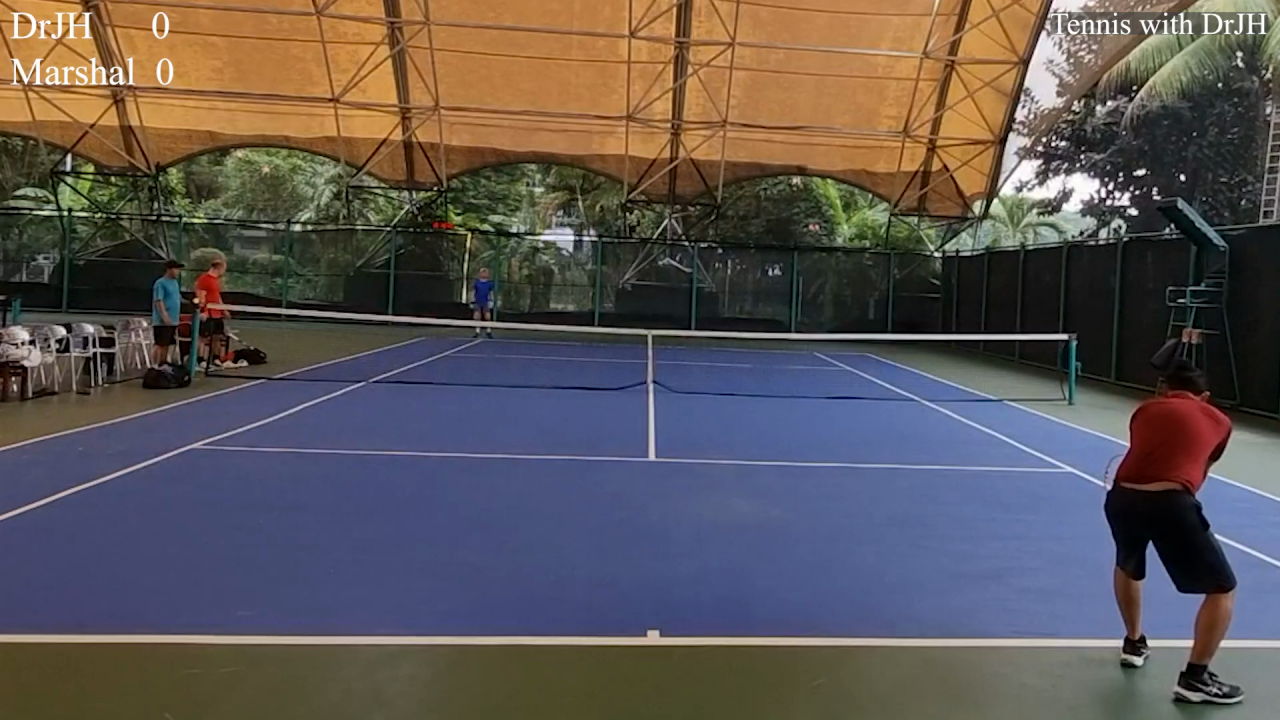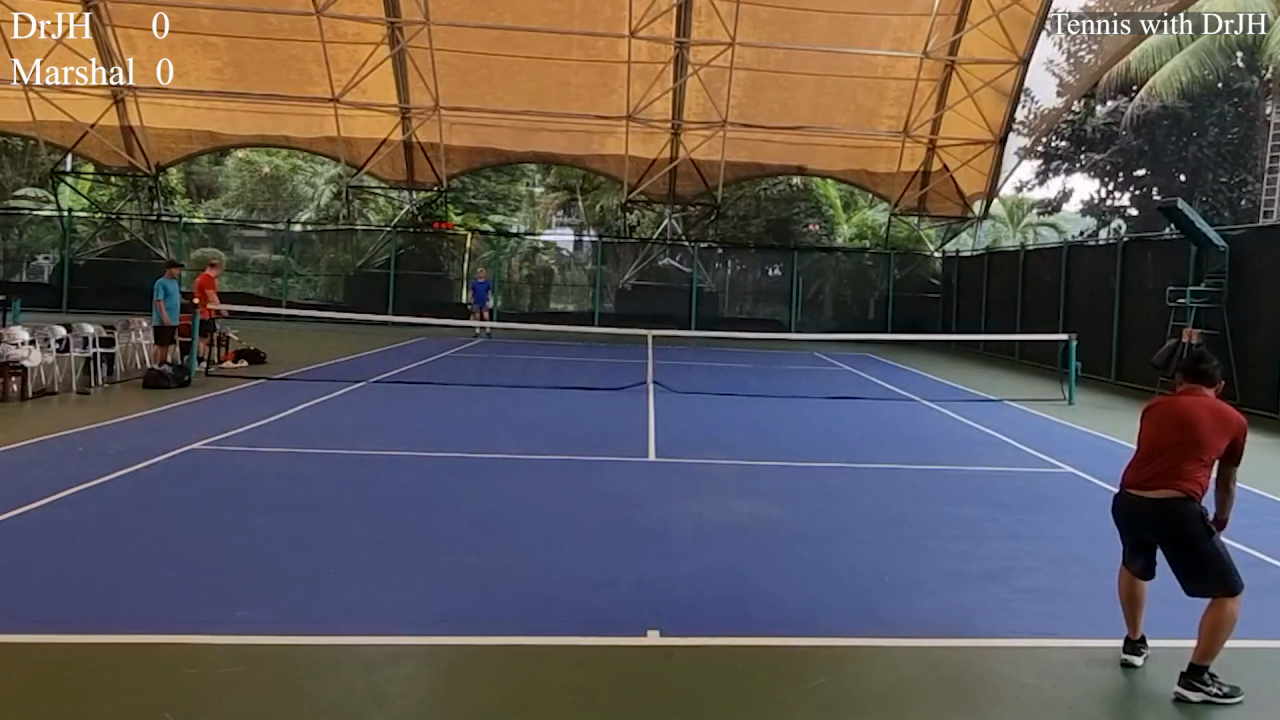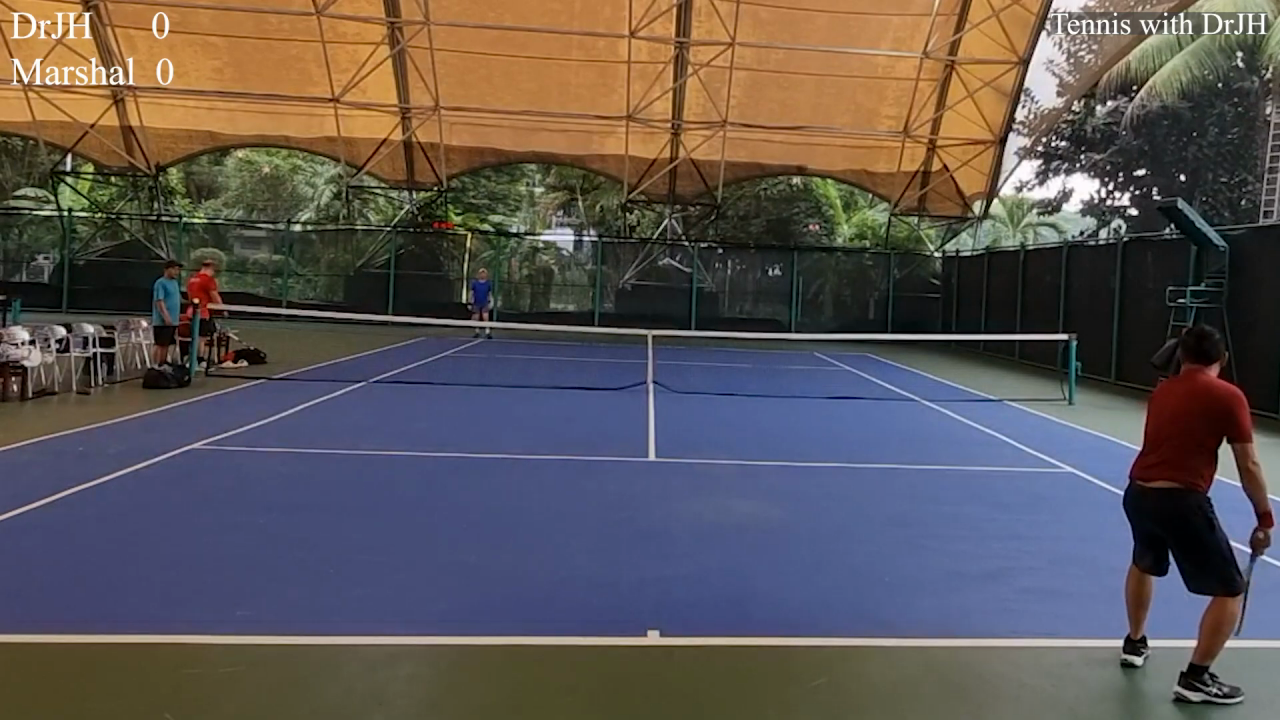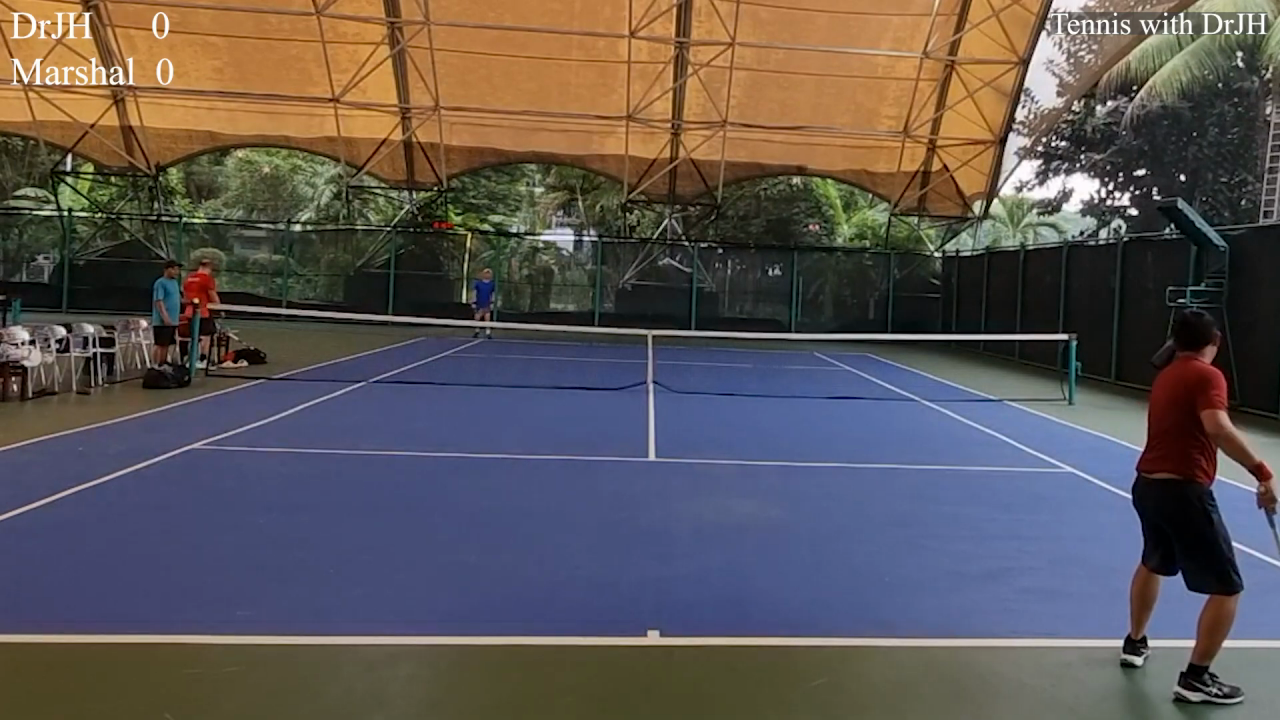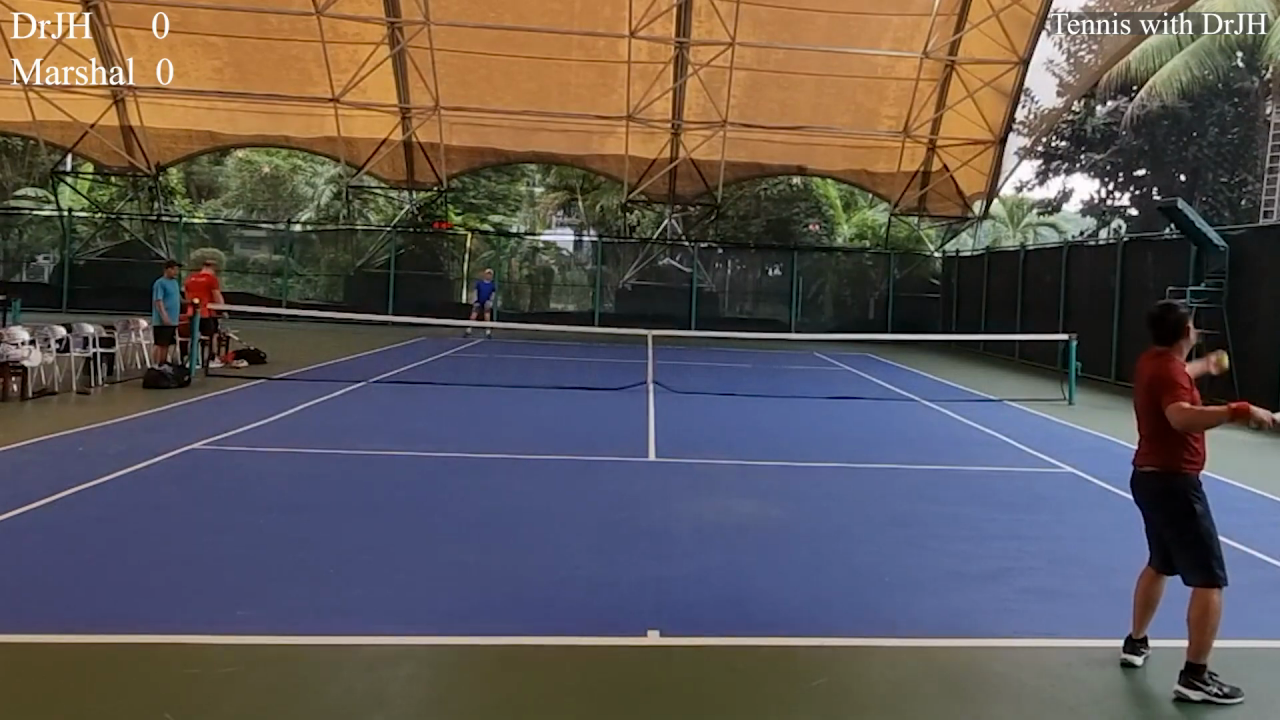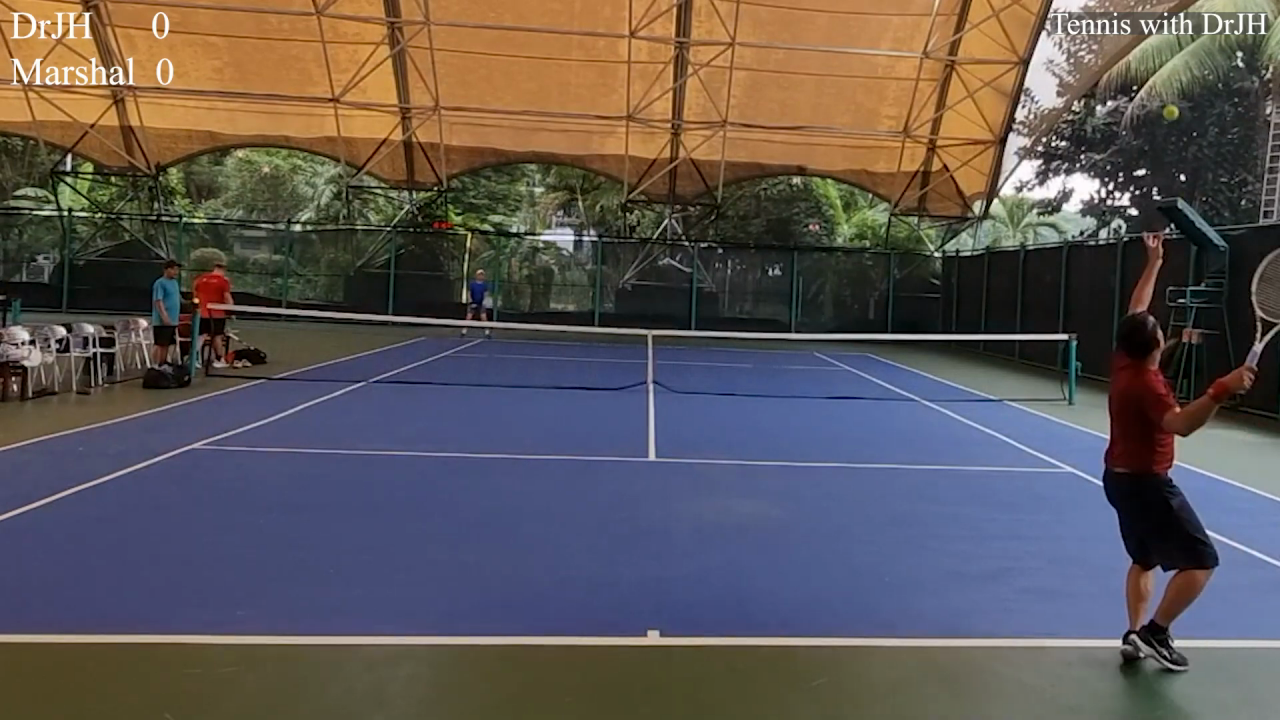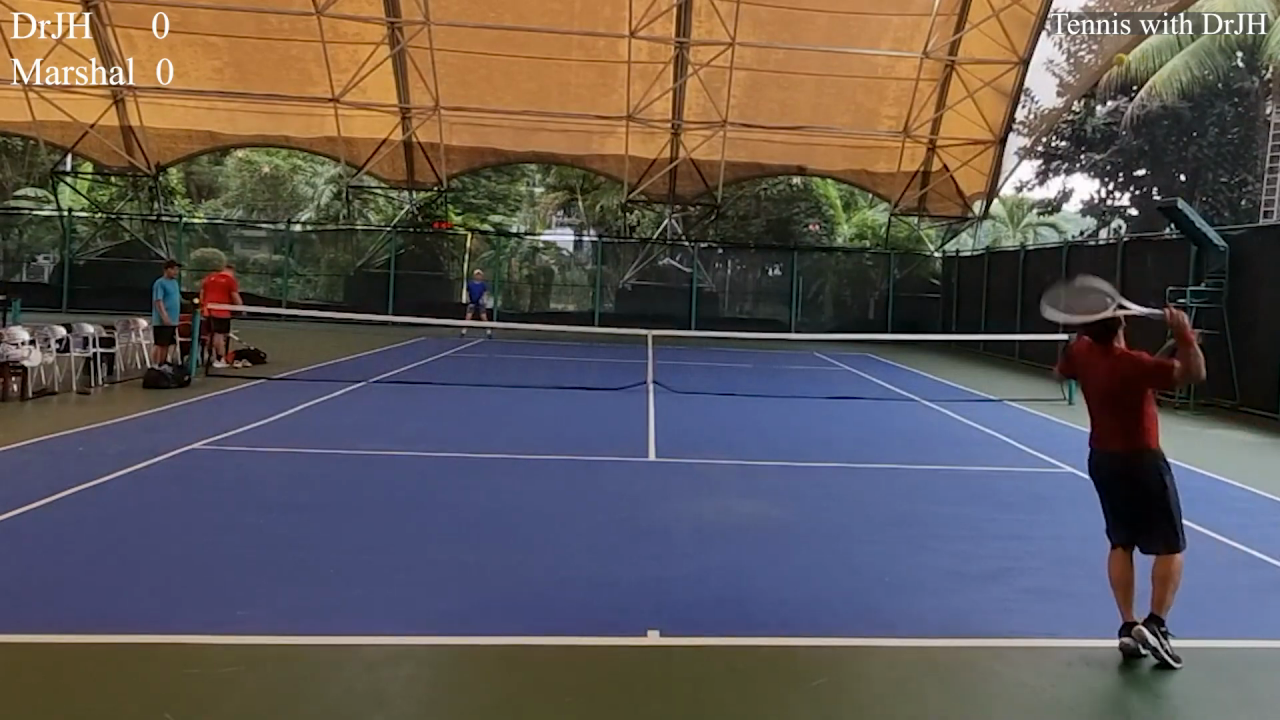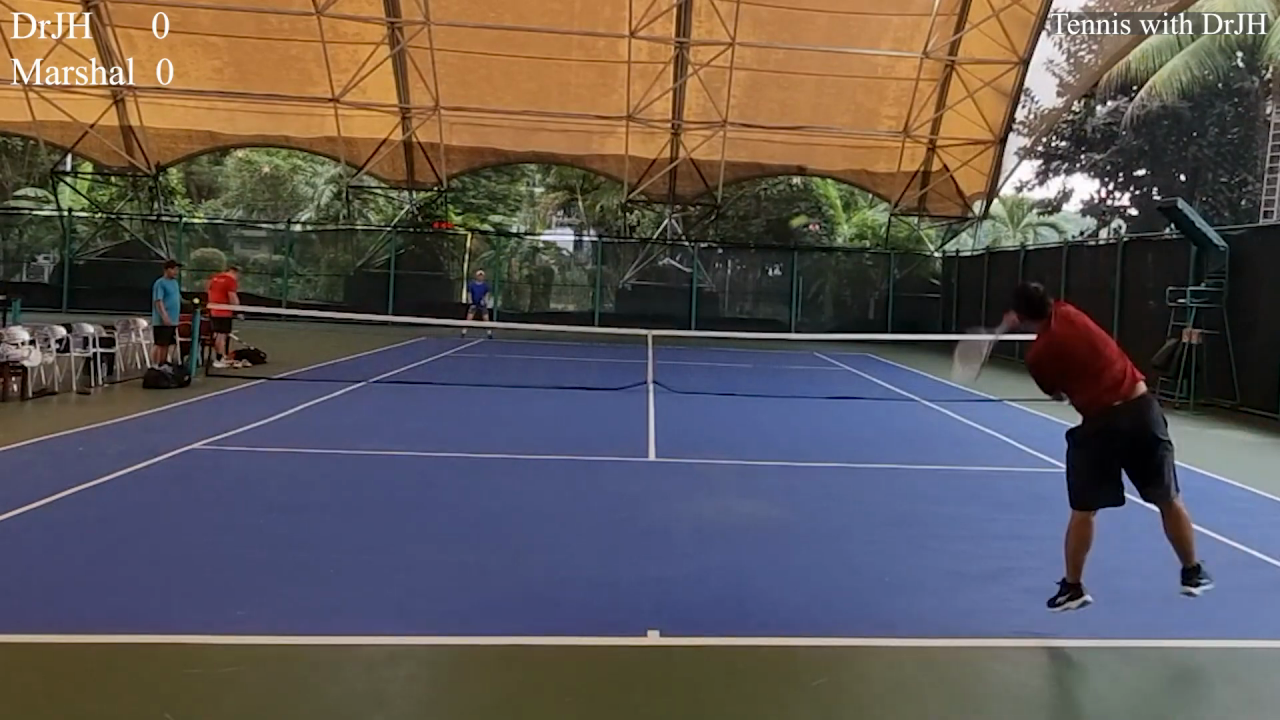
dt=0.3s
person 1, frame 1
left shoulder: (1145, 410)
right shoulder: (1219, 421)
left hip: (1124, 497)
right hip: (1171, 503)
left knee: (1127, 566)
right knee: (1221, 589)
left ankle: (1134, 643)
right ankle: (1195, 678)
person 1, frame 2
left shoulder: (1154, 408)
right shoulder: (1232, 420)
right elbow: (1226, 483)
right wrist: (1219, 522)
left hip: (1128, 502)
right hip: (1176, 509)
left knee: (1133, 567)
right knee: (1229, 592)
left ankle: (1134, 643)
right ankle: (1195, 678)
person 1, frame 3
left shoulder: (1161, 391)
right shoulder: (1229, 396)
right elbow: (1248, 464)
right wrist: (1265, 519)
left hip: (1138, 493)
right hip: (1181, 501)
left knee: (1143, 564)
right knee: (1230, 590)
left ankle: (1134, 643)
right ankle: (1195, 678)
person 1, frame 4
left shoulder: (1168, 376)
right shoulder: (1207, 376)
right elbow: (1217, 429)
left hip: (1148, 485)
right hip: (1183, 491)
left knee: (1152, 565)
right knee: (1226, 588)
left ankle: (1134, 642)
right ankle: (1195, 678)
person 1, frame 5
left shoulder: (1150, 362)
right shoulder: (1169, 371)
right elbow: (1182, 418)
left wrist: (1205, 365)
right wrist: (1241, 411)
left hip: (1148, 478)
right hip: (1174, 483)
left knee: (1158, 565)
right knee: (1209, 581)
left ankle: (1136, 642)
right ankle: (1195, 676)
person 1, frame 6
left shoulder: (1123, 363)
right shoulder: (1146, 384)
left elbow: (1135, 312)
right elbow: (1181, 424)
left wrist: (1153, 263)
right wrist: (1221, 391)
left hip: (1119, 479)
right hip: (1147, 484)
left knee: (1144, 560)
right knee: (1200, 561)
left ankle: (1136, 634)
right ankle: (1154, 630)
person 1, frame 7
left shoulder: (1081, 351)
right shoulder: (1131, 364)
left elbow: (1061, 369)
right elbow: (1194, 371)
right wrist: (1183, 334)
left hip: (1103, 460)
right hip: (1135, 472)
left knee: (1121, 544)
right knee: (1170, 548)
left ankle: (1129, 626)
right ankle: (1155, 625)
person 1, frame 8
left shoulder: (1037, 355)
right shoulder: (1067, 314)
right elbow: (1042, 302)
right wrist: (1017, 318)
left hip: (1101, 424)
right hip: (1142, 409)
left knee: (1084, 511)
right knee: (1167, 498)
left ankle: (1073, 588)
right ankle: (1193, 572)
